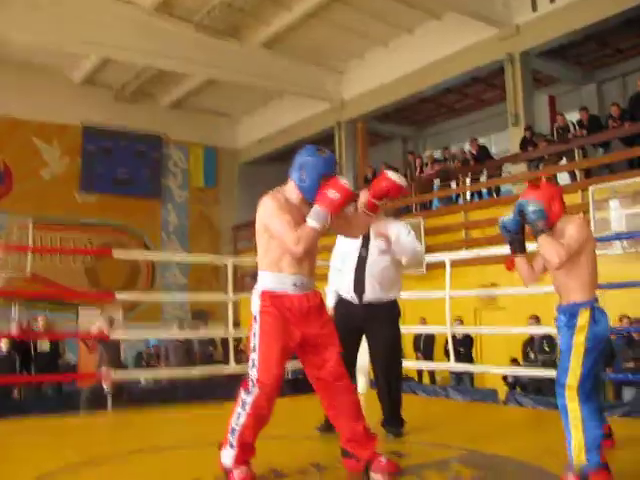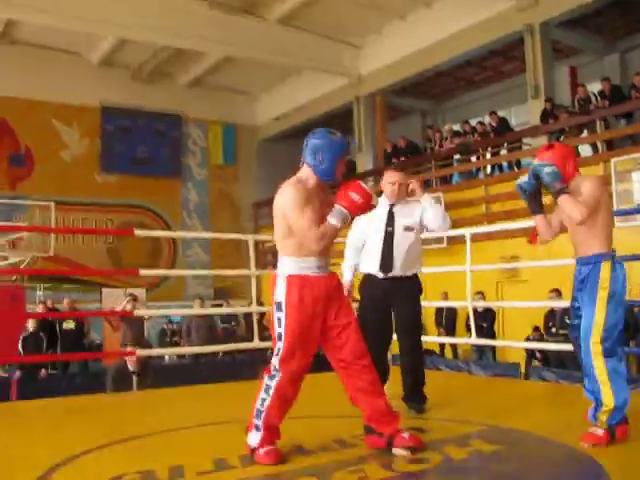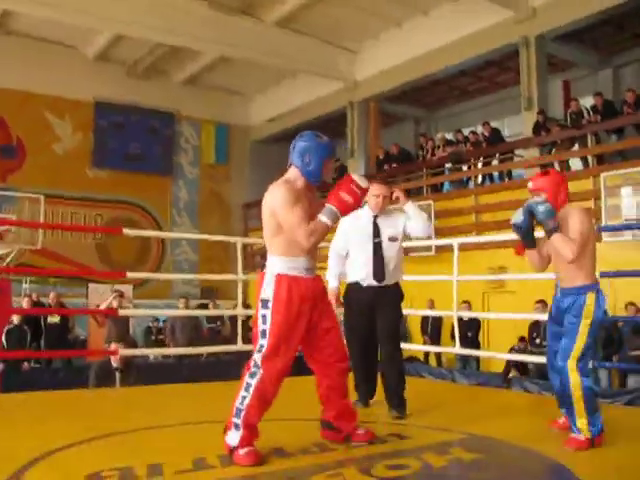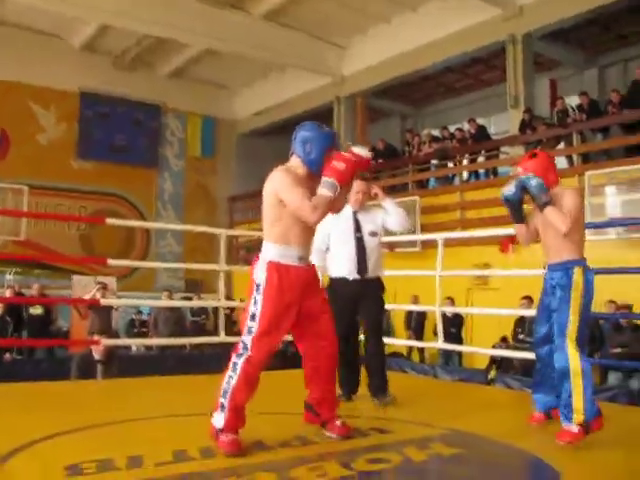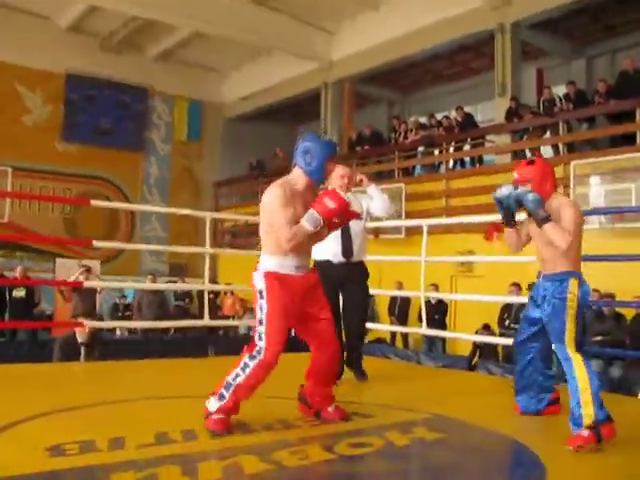
dt=0.2s
person 1, frame 1
left shoulder: (317, 203)
right shoulder: (272, 203)
left elbow: (355, 228)
right elbow: (297, 246)
left wrist: (375, 195)
right wrist: (325, 207)
left hip: (309, 301)
right hip: (273, 301)
left knee: (336, 376)
right knee: (264, 382)
left ankle: (361, 452)
person 1, frame 2
left shoulder: (320, 190)
right shoulder: (293, 191)
right elbow: (316, 242)
left wrist: (355, 205)
right wrist: (344, 207)
left hip: (325, 282)
right hip: (295, 284)
left knee: (355, 357)
right knee: (288, 364)
left ankle: (383, 429)
right ankle: (261, 438)
person 1, frame 3
left shoulder: (308, 191)
right shoulder: (282, 192)
left elbow: (311, 232)
right elbow: (306, 237)
left wrist: (346, 202)
right wrist: (336, 205)
left hip: (310, 283)
right hip: (282, 284)
left knee: (333, 356)
right knee: (269, 362)
left ankle: (339, 423)
right ankle: (239, 438)
person 1, frame 4
left shoulder: (309, 177)
right shoulder: (283, 177)
left elbow: (333, 207)
right elbow: (313, 214)
left wrist: (347, 174)
right wrist: (334, 175)
left hip: (303, 272)
right hip: (276, 271)
left knee: (324, 344)
right knee: (256, 346)
left ankle: (323, 411)
right ankle: (225, 424)
person 1, frame 5
left shoulder: (310, 192)
right shoulder: (279, 192)
right elbow: (289, 240)
left wrist: (336, 218)
right wrist: (320, 211)
left hip: (304, 278)
right hip: (275, 278)
left knee: (327, 344)
right knee: (267, 349)
left ankle: (317, 401)
right ankle: (219, 407)
person 2, frame 1
left shoulder: (576, 225)
right shoulder: (552, 236)
left elbow: (558, 259)
right elbow: (529, 276)
left wrist: (539, 227)
right wrist: (515, 242)
left hip: (582, 316)
right hip: (571, 316)
left knee: (571, 389)
right knee: (584, 385)
right ankle: (598, 431)
person 2, frame 2
left shoulder: (591, 185)
right shoulder: (566, 198)
left elbow: (581, 216)
right elbow: (546, 235)
left wrist: (557, 189)
right wrist: (533, 202)
left hip: (601, 271)
right hip: (584, 271)
left knee: (597, 345)
right knee: (583, 340)
left ankle: (612, 420)
right ankle: (603, 394)
person 2, frame 3
left shoulder: (577, 216)
right shoulder: (555, 221)
left elbow: (572, 254)
right elbow: (539, 264)
left wrist: (549, 224)
right wrist: (526, 235)
left hip: (583, 298)
right hip: (563, 298)
left knee: (572, 364)
right knee: (556, 360)
left ankle: (588, 429)
right ankle: (572, 415)
person 2, frame 4
left shoulder: (568, 195)
right shoulder: (541, 205)
left elbow: (565, 228)
right elbow: (526, 239)
left wrist: (543, 199)
right wrist: (516, 210)
left hip: (571, 275)
right hip: (552, 277)
left knee: (568, 344)
right knee: (545, 342)
left ankle: (582, 416)
right ankle: (550, 404)
person 2, frame 5
left shoulder: (566, 207)
right shoulder: (537, 213)
left elbow: (565, 243)
right elbow: (514, 245)
left wrist: (540, 214)
right wrist: (508, 214)
left hip: (564, 286)
right hip: (543, 286)
left knee: (567, 348)
right knee: (527, 344)
left ankle: (593, 423)
right ankle: (539, 399)
person 3, frame 1
left shoulder: (397, 229)
left elbow: (417, 257)
right elbow: (335, 268)
left wrist: (391, 240)
right wrist: (331, 302)
left hip: (382, 310)
right hip: (347, 307)
left knee: (387, 369)
left ankle: (393, 422)
person 3, frame 2
left shoulder: (417, 208)
right shoulder: (369, 210)
left elbow: (443, 225)
right elbow: (354, 243)
left wrist: (422, 196)
right wrist: (347, 277)
left hip: (405, 285)
right hip: (373, 283)
left knee: (410, 341)
right knee: (370, 339)
left ankle: (414, 396)
person 3, frame 3
left shoulder: (399, 219)
right shoulder: (350, 220)
left elbow: (425, 231)
right elbow: (336, 253)
left wrist: (407, 204)
right wrist: (333, 285)
left hip: (388, 292)
right hip: (358, 292)
left knee: (389, 346)
right knee: (359, 346)
left ankle: (396, 401)
right ankle: (364, 394)
person 3, frame 4
left shoulder: (377, 214)
right shoulder: (332, 216)
left elbow: (402, 224)
right elbow: (318, 249)
left wrist: (384, 200)
left hip: (370, 285)
right hip: (340, 285)
left knee: (373, 335)
right knee: (343, 337)
left ankle: (379, 388)
right ankle: (347, 387)
person 3, frame 5
left shoulder: (361, 200)
left elbow: (386, 210)
left wrist: (370, 186)
left hip: (355, 267)
right hip: (326, 268)
left knee: (357, 318)
left ankle: (355, 363)
